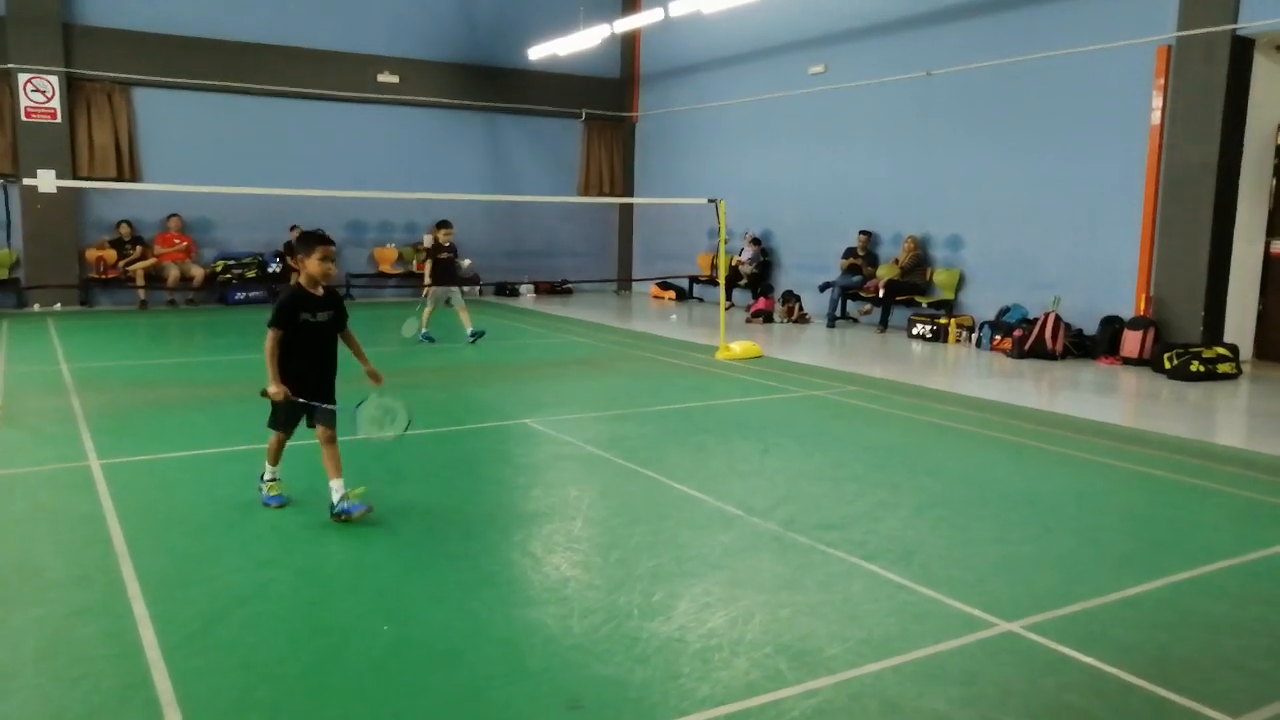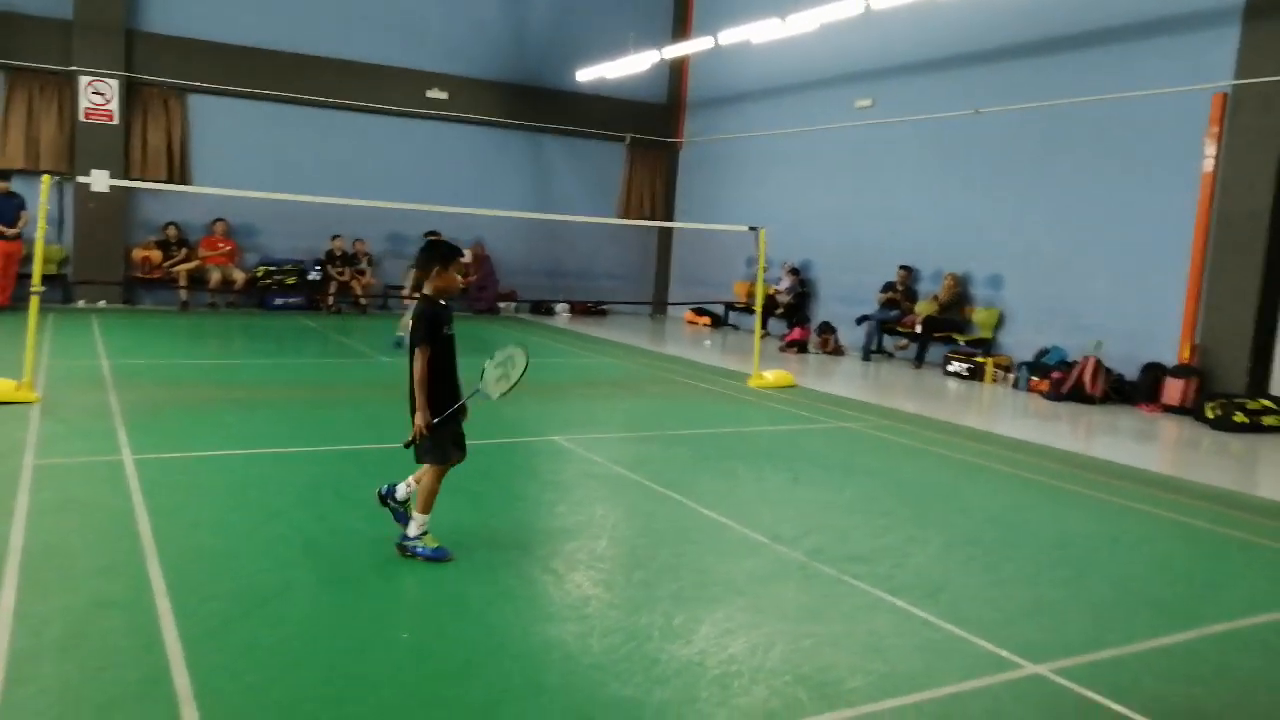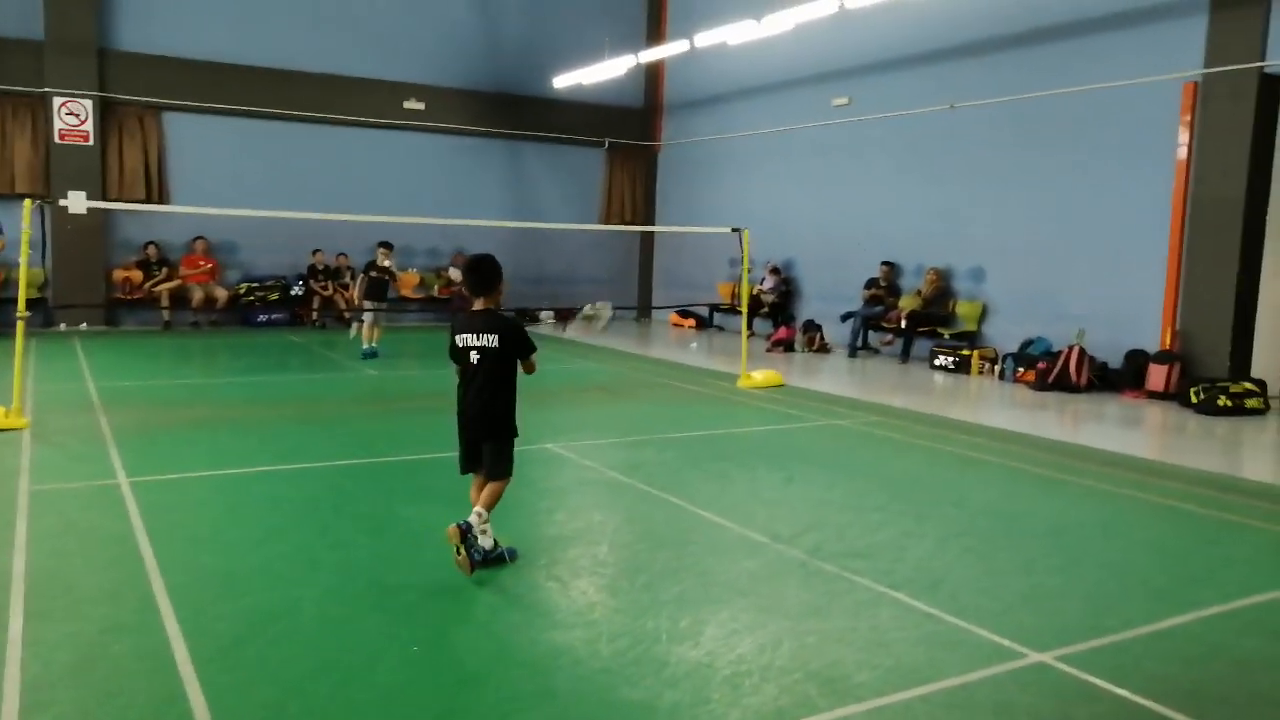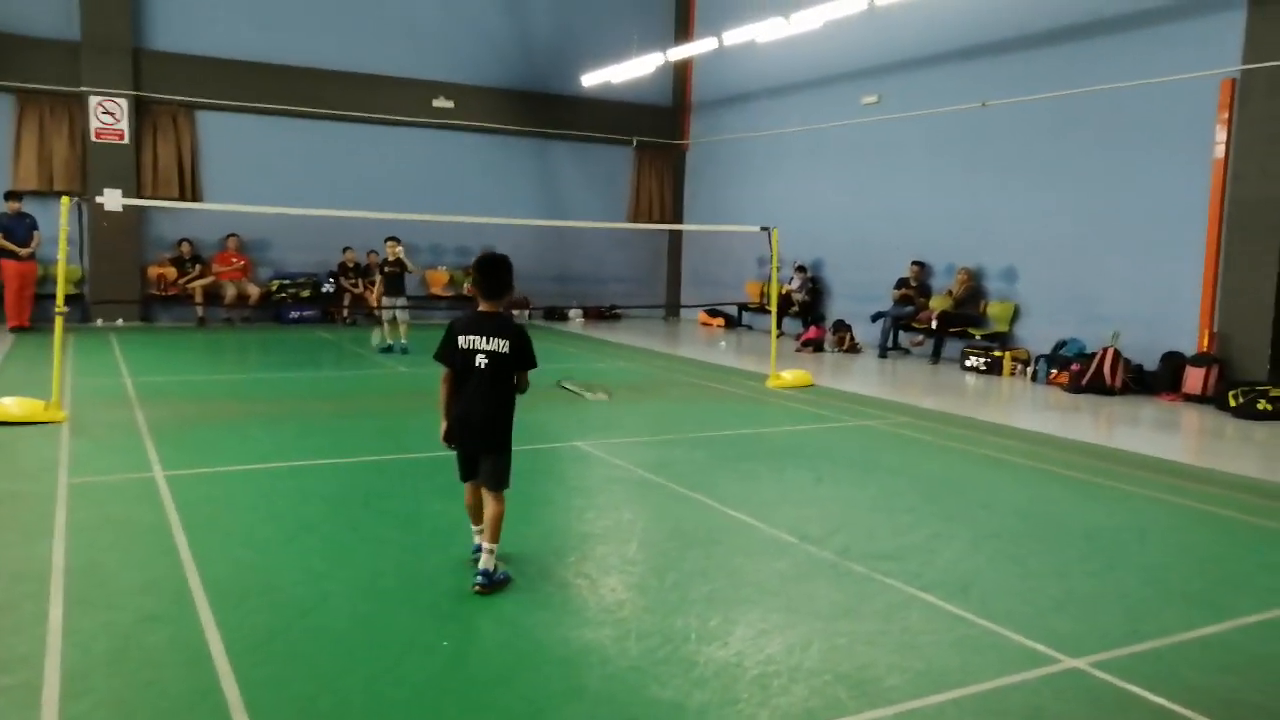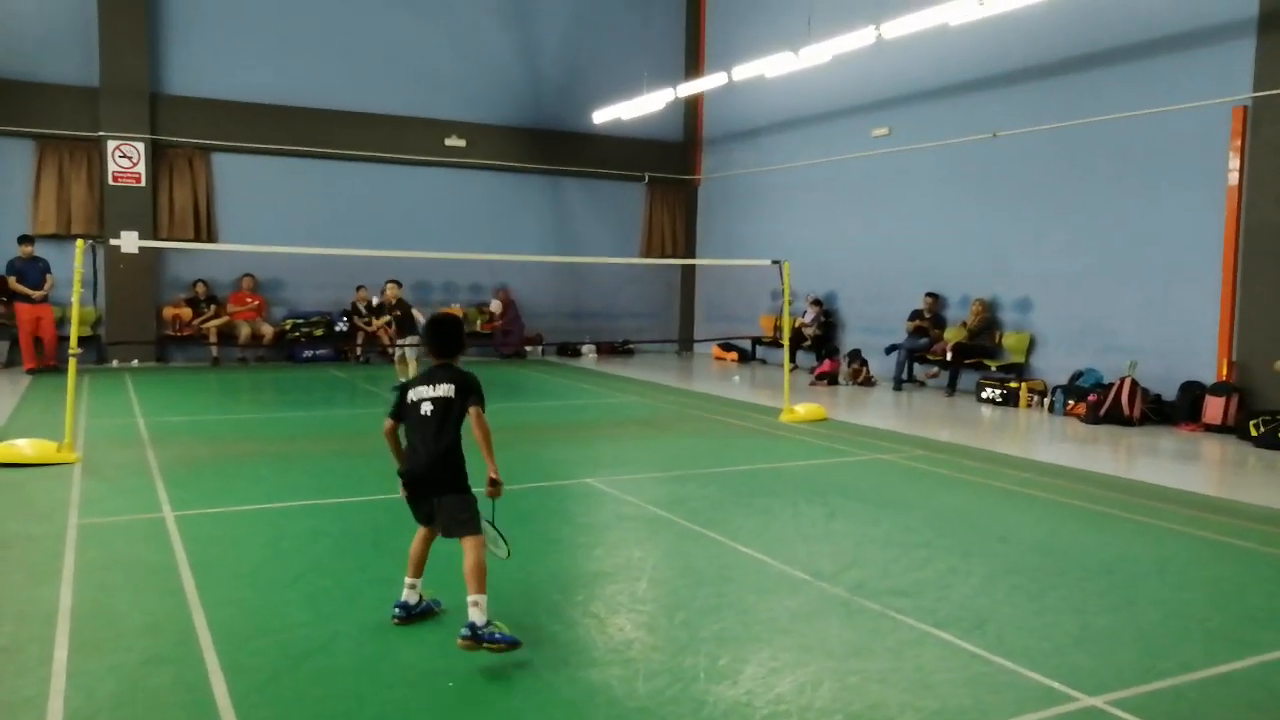
dt=0.7s
person 1, frame 1
left shoulder: (332, 298)
right shoulder: (290, 300)
left elbow: (344, 332)
right elbow: (272, 341)
left wrist: (366, 364)
right wrist: (273, 381)
left hip: (323, 381)
right hip: (293, 382)
left knee: (327, 434)
right knee: (281, 434)
left ankle: (341, 500)
right ankle: (269, 478)
person 1, frame 2
left shoulder: (441, 309)
right shoulder: (428, 313)
right elbow: (421, 362)
left wrist: (459, 399)
right wrist: (420, 410)
left hip: (444, 401)
right hip: (430, 404)
left knee: (455, 454)
right knee: (436, 462)
left ankle: (398, 493)
right ankle: (413, 536)
person 1, frame 3
left shoulder: (459, 324)
right shoulder: (509, 326)
left elbow: (460, 368)
right elbow: (529, 367)
left hip: (467, 413)
right hip: (496, 415)
left knee: (480, 477)
right knee: (498, 478)
left ankle: (485, 544)
right ankle: (470, 527)
person 1, frame 4
left shoulder: (458, 326)
right shoulder: (515, 332)
left elbow: (447, 377)
right elbow: (522, 384)
left wrist: (445, 419)
right wrist: (515, 387)
left hip: (462, 422)
right hip: (496, 425)
left knee: (472, 482)
right knee: (494, 493)
left ankle: (480, 539)
right ankle: (486, 570)
person 1, frame 5
left shoulder: (413, 384)
right shoulder: (464, 381)
left elbow: (389, 428)
right elbow: (476, 419)
right wrist: (492, 469)
left hip: (413, 471)
right hip: (446, 471)
left knee: (428, 527)
right knee: (472, 541)
left ankle: (409, 601)
right ankle: (477, 624)
